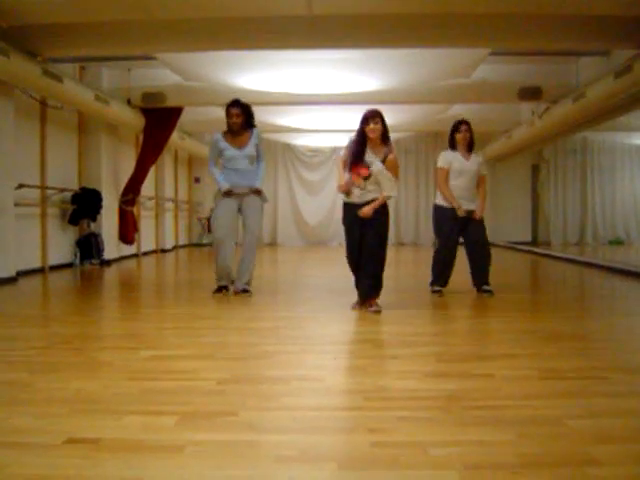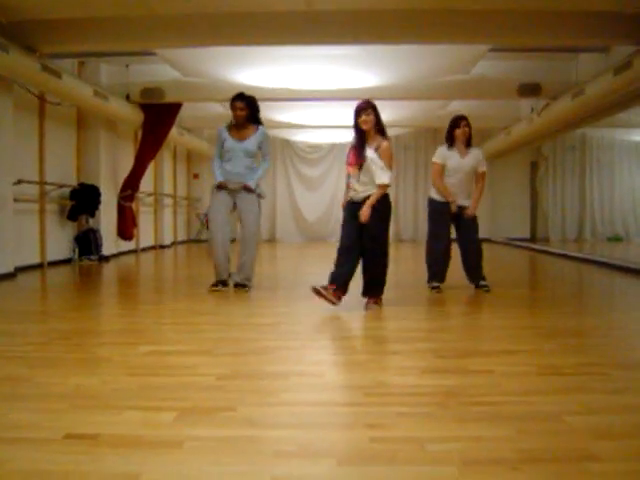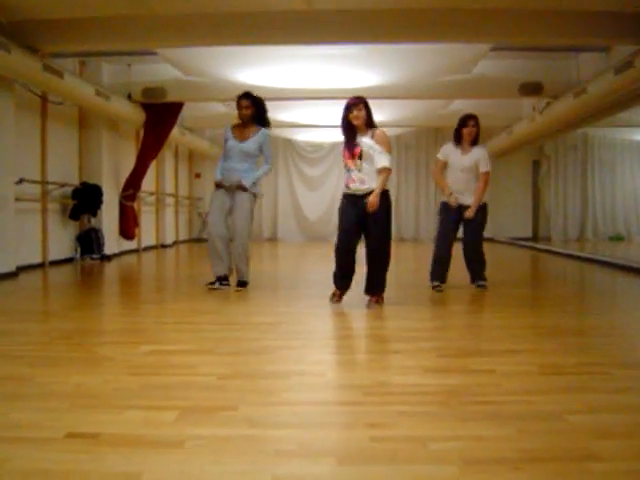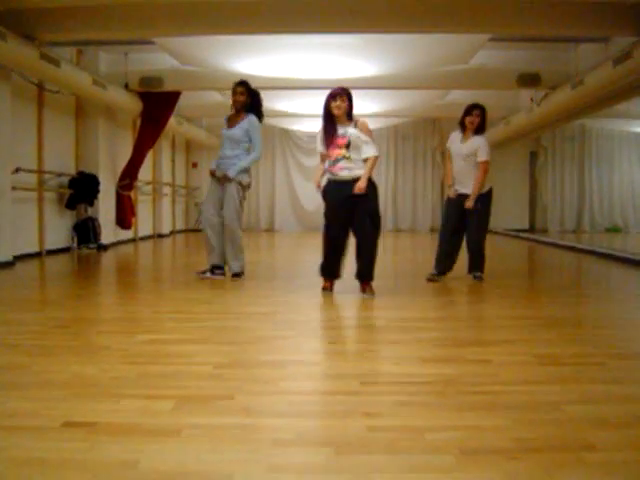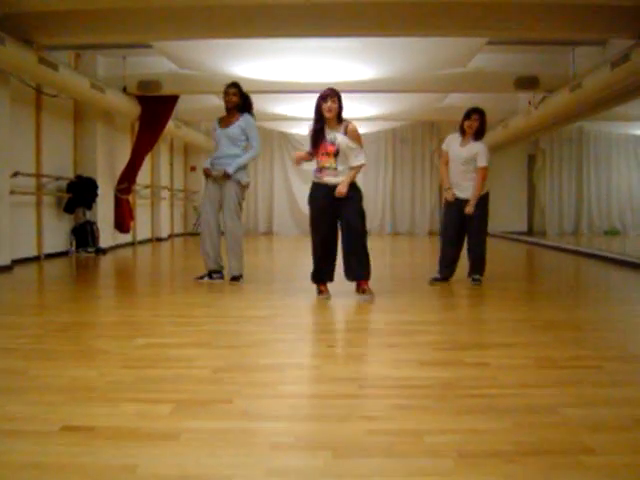
dt=0.3s
person 1, frame 1
left shoulder: (389, 157)
right shoulder: (354, 146)
left elbow: (389, 192)
right elbow: (343, 162)
left wrist: (371, 208)
right wrist: (342, 179)
left hip: (375, 209)
right hip: (351, 207)
left knee: (373, 252)
right knee: (355, 253)
left ankle: (371, 296)
right ankle: (363, 293)
person 1, frame 2
left shoulder: (383, 146)
right shoulder: (357, 142)
left elbow: (384, 182)
left wrist: (368, 206)
right wrist: (346, 197)
left hip: (375, 205)
right hip: (353, 202)
left knee: (373, 250)
right knee: (348, 246)
left ankle: (374, 295)
right ankle: (335, 288)
person 1, frame 3
left shoulder: (377, 135)
right shoulder: (348, 139)
left elbow: (385, 167)
left wrist: (376, 193)
right wrist: (343, 196)
left hip: (374, 197)
right hip: (350, 199)
left knee: (377, 246)
right knee: (345, 243)
left ankle: (375, 292)
right ankle: (340, 287)
person 1, frame 4
left shoulder: (359, 126)
right shoulder: (325, 132)
left elbow: (372, 155)
right elbow: (324, 160)
left wrist: (364, 179)
right wrist: (318, 177)
left hip: (360, 185)
right hip: (335, 186)
left knee: (366, 233)
right knee: (333, 233)
left ankle: (365, 281)
right ankle: (328, 278)
person 1, frame 5
left shoulder: (349, 129)
right shoulder: (316, 129)
left elbow: (359, 161)
left wrist: (346, 183)
right wrist: (300, 156)
left hip: (346, 189)
right hip: (321, 190)
left knee: (355, 233)
right knee: (323, 237)
left ankle: (361, 282)
right ankle: (321, 283)
person 2, frame 1
left shoulder: (255, 135)
right shoulder: (218, 139)
left elbow: (261, 161)
right elbow: (212, 164)
left wrist: (258, 183)
right wrist: (221, 184)
left hip: (251, 192)
right hip: (228, 192)
left knee: (253, 235)
right knee: (222, 234)
left ankle: (242, 283)
right ankle: (224, 281)
person 2, frame 2
left shoulder: (260, 132)
right shoulder: (223, 131)
left elbow: (265, 161)
left wrist: (254, 181)
right wrist: (218, 178)
left hip: (247, 188)
right hip: (224, 187)
left knee: (251, 231)
right knee: (217, 230)
left ankle: (242, 278)
right ankle: (222, 277)
person 2, frame 3
left shoulder: (262, 133)
right shoulder: (229, 130)
left elbow: (267, 164)
left wrist: (248, 181)
right wrist: (217, 175)
left hip: (245, 188)
right hip: (224, 186)
left knee: (240, 230)
right knee: (214, 227)
left ankle: (242, 278)
right ankle: (222, 275)
person 2, frame 4
left shoulder: (251, 121)
right shoulder: (228, 120)
left elbow: (257, 152)
left wrist: (233, 171)
right wrist: (214, 165)
left hip: (237, 175)
right hip: (219, 174)
left knee: (231, 219)
right knee: (209, 215)
left ankle: (237, 268)
right ankle: (217, 265)
person 2, frame 5
left shoulder: (246, 119)
right shoulder: (218, 122)
left elbow: (255, 149)
left wrist: (232, 168)
right wrist: (207, 165)
left hip: (234, 175)
right hip: (214, 175)
left knee: (232, 221)
right knee: (207, 219)
left ankle: (236, 271)
right ankle: (214, 269)
person 3, frame 1
left shoulder: (478, 159)
right shoulder: (446, 155)
left elbow: (481, 186)
right elbow: (441, 184)
left wrist: (480, 208)
right wrist: (457, 206)
left hip: (471, 210)
right hip: (447, 209)
left knee: (481, 247)
right knee: (447, 247)
left ankle: (482, 283)
right ankle: (437, 283)
person 3, frame 2
left shoulder: (477, 154)
right shoulder: (443, 151)
left elbow: (480, 181)
right elbow: (435, 179)
left wrist: (474, 205)
right wrist: (451, 200)
left hip: (465, 205)
right hip: (441, 203)
left knee: (471, 243)
right knee: (439, 243)
left ankle: (478, 279)
right ankle: (435, 280)
person 3, frame 3
left shoulder: (481, 152)
right shoulder: (448, 148)
left elbow: (483, 182)
right elbow: (437, 173)
left wrist: (473, 208)
right wrist: (449, 194)
left hip: (474, 205)
right hip: (451, 204)
left knee: (472, 243)
right knee: (443, 240)
left ankle: (479, 278)
right ankle: (437, 279)
person 3, frame 4
left shoulder: (481, 141)
right shoulder: (454, 136)
left elbow: (482, 172)
left wrist: (472, 198)
right wrist: (450, 186)
left hip: (478, 195)
right hip: (456, 193)
left knee: (475, 234)
right knee: (449, 230)
left ankle: (477, 270)
right ankle: (440, 269)
person 3, frame 5
left shoulder: (480, 147)
right shoulder: (451, 139)
left elbow: (481, 177)
right elbow: (443, 164)
left wrist: (472, 203)
right wrist: (447, 188)
left hip: (476, 198)
right hip: (453, 197)
left knee: (476, 237)
right knee: (449, 234)
left ankle: (476, 273)
right ankle: (444, 272)
